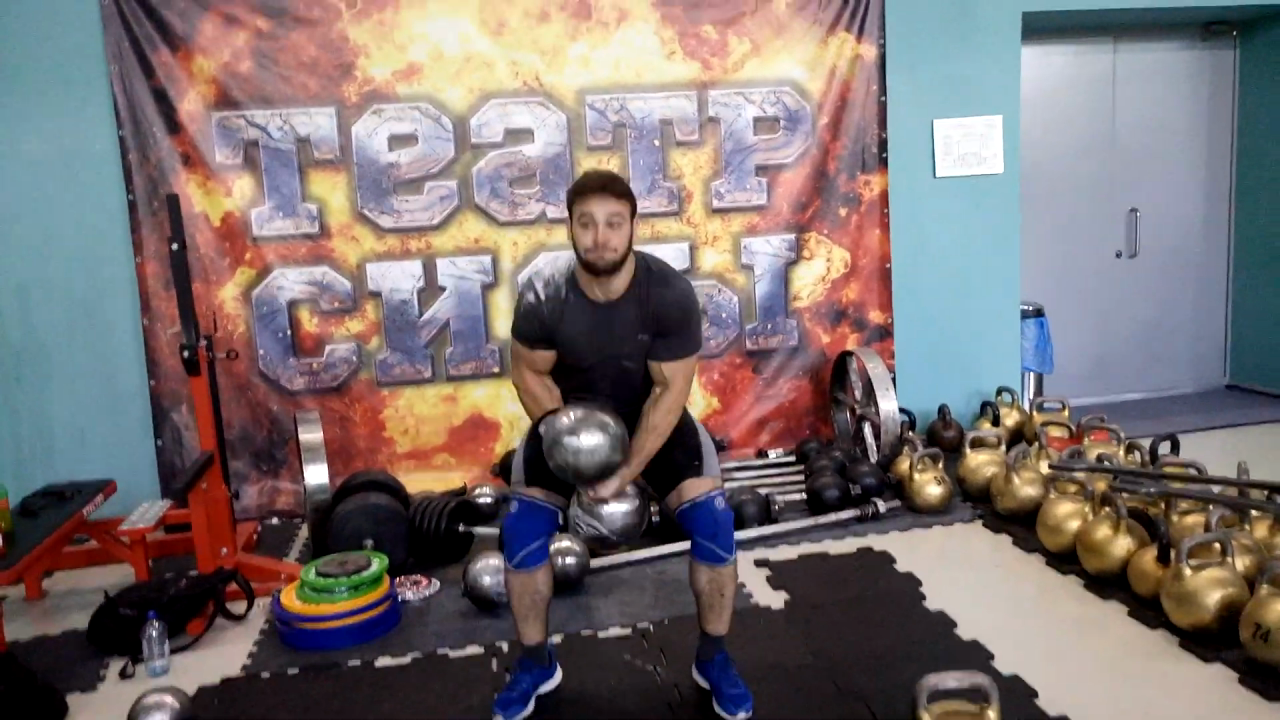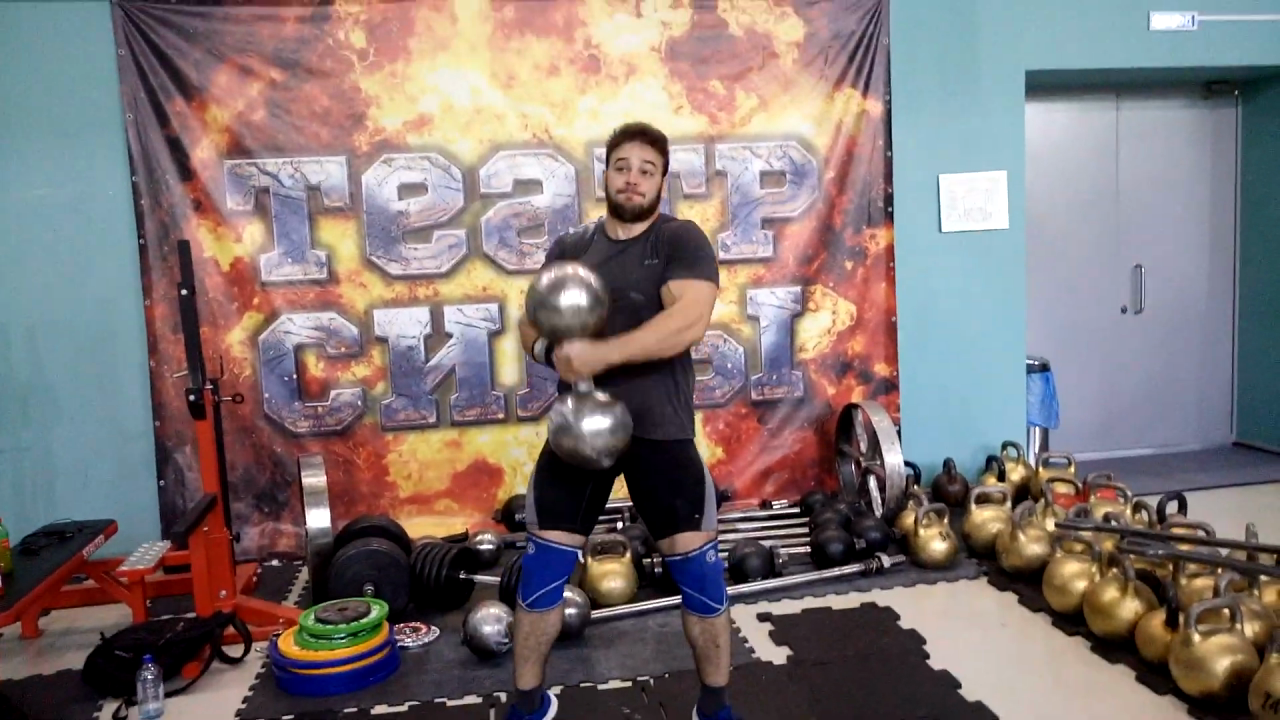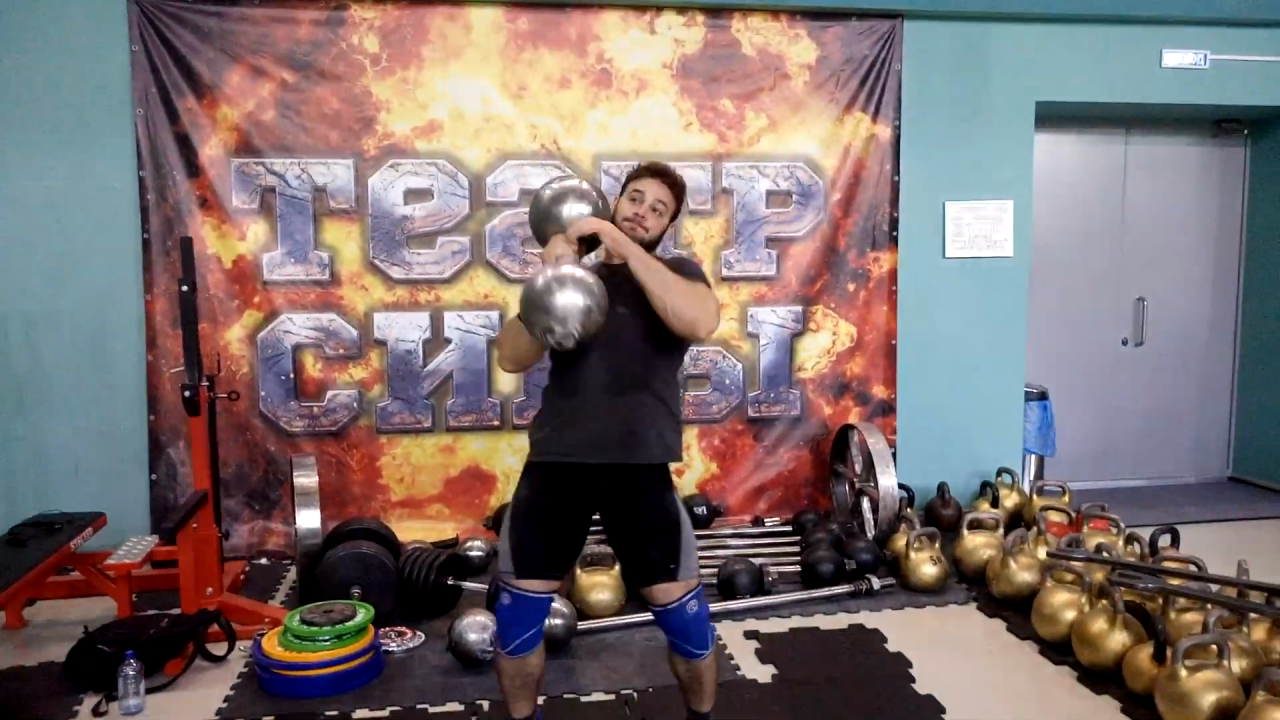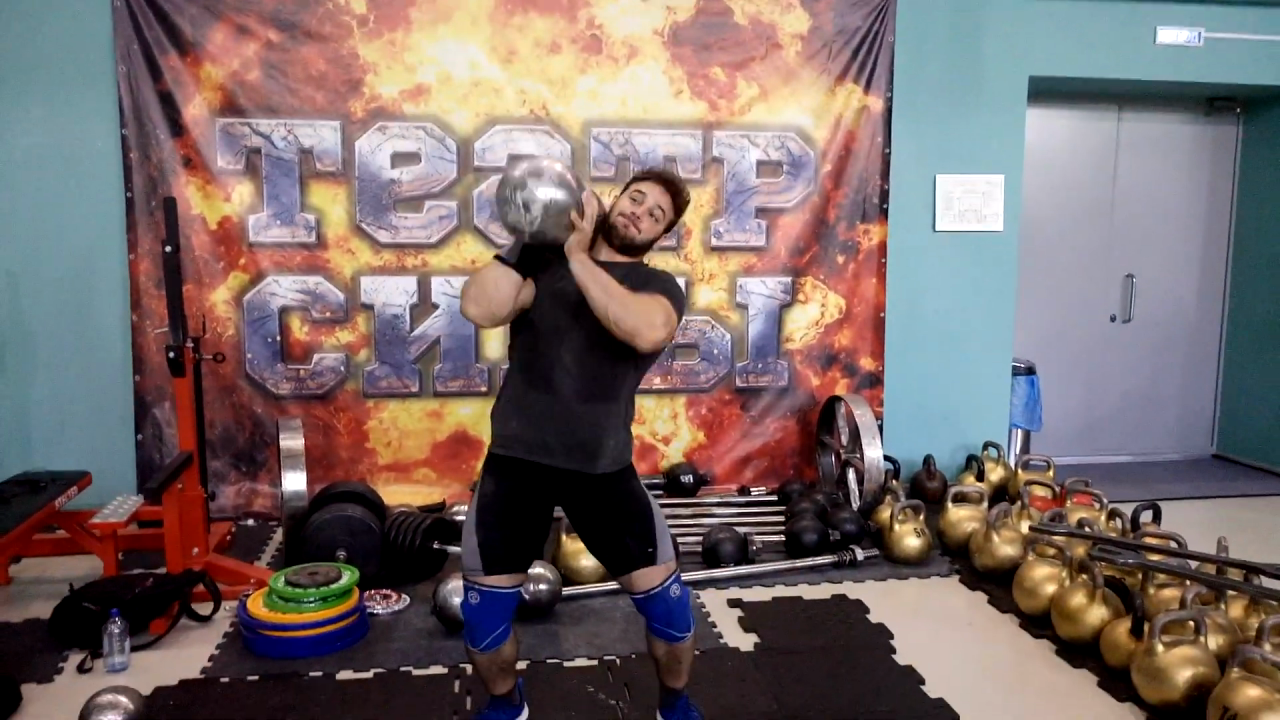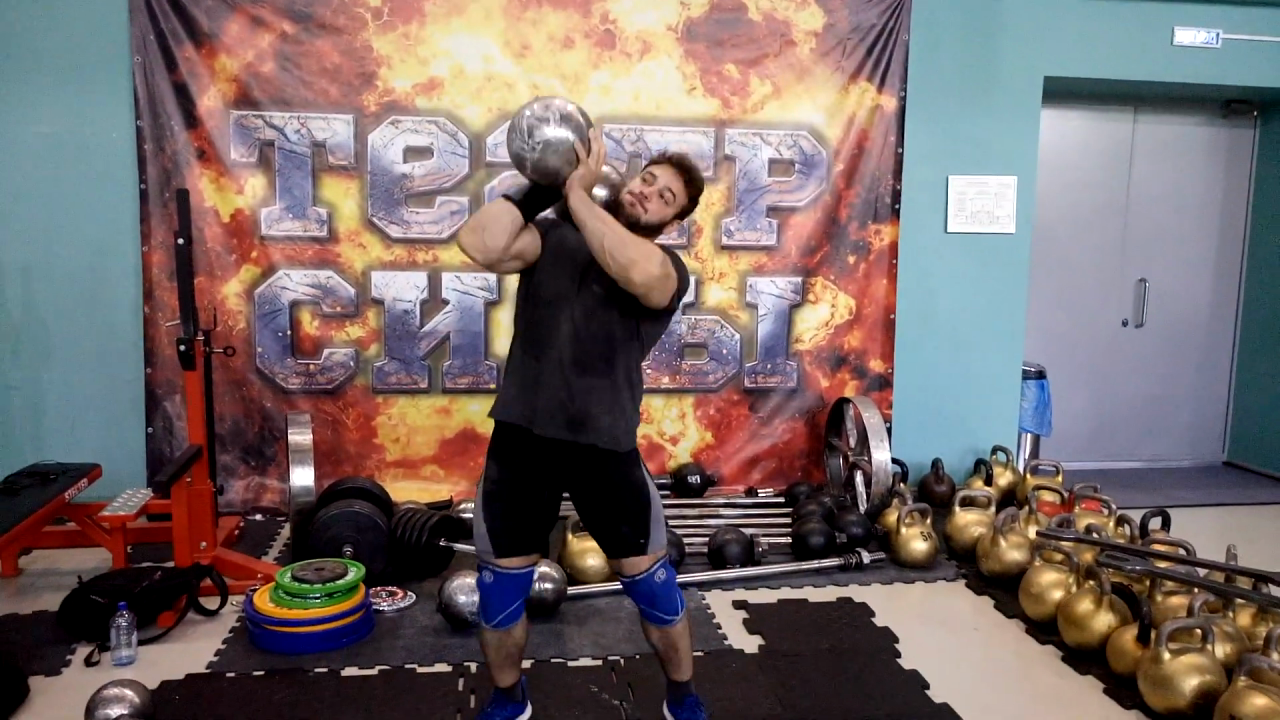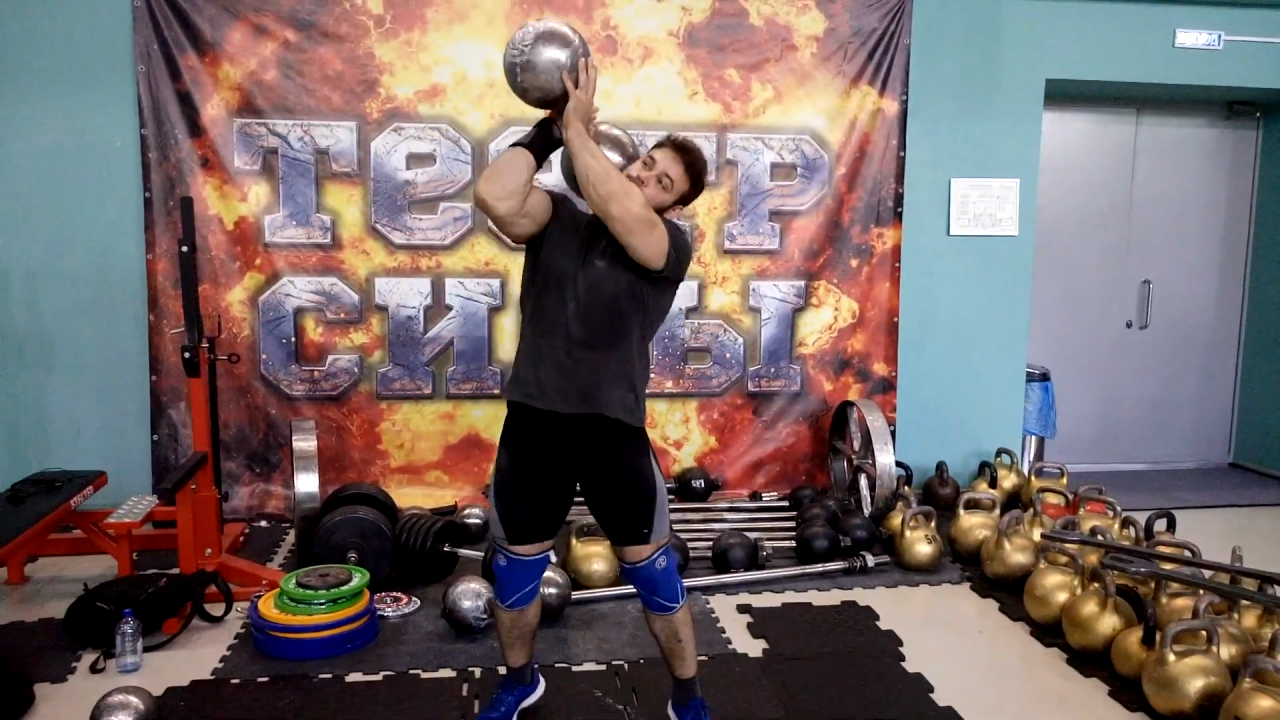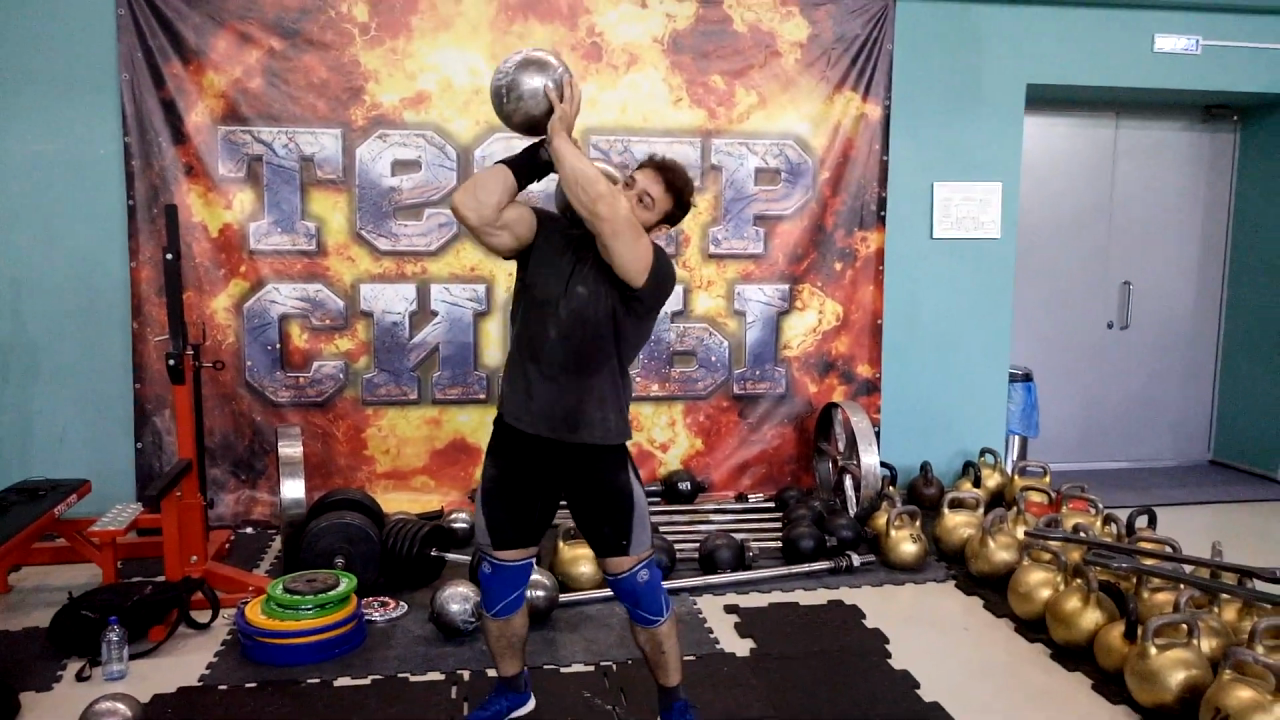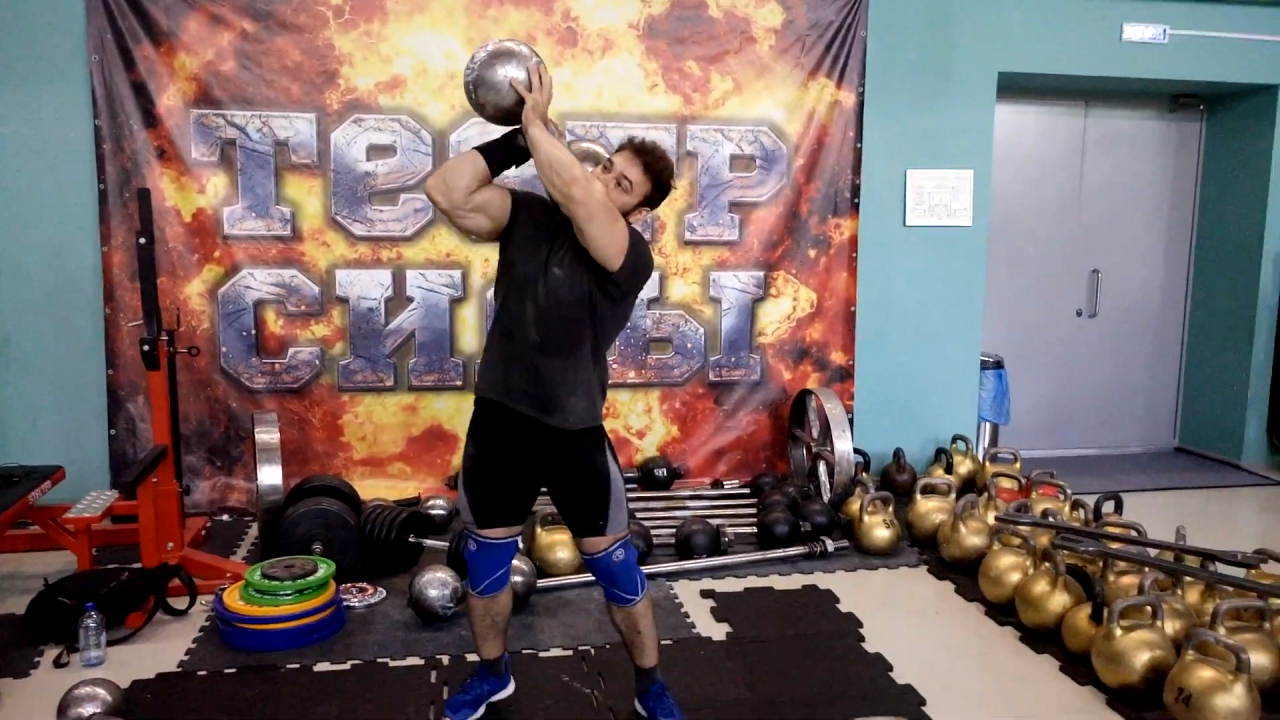
dt=0.2s
person 1, frame 1
left shoulder: (669, 294)
right shoulder: (542, 295)
left elbow: (671, 390)
right elbow: (528, 375)
left wrist: (628, 472)
left hip: (651, 421)
left knee: (709, 516)
right knee: (524, 522)
left ankle: (715, 659)
right ankle: (534, 663)
person 1, frame 2
left shoulder: (681, 240)
right shoulder: (569, 246)
left elbow: (688, 323)
right elbow: (531, 330)
left wrist: (602, 355)
right wrist: (554, 350)
left hip: (660, 427)
left knee: (696, 562)
right knee: (544, 562)
person 1, frame 3
left shoulder: (678, 274)
left elbow: (701, 321)
right elbow: (511, 357)
left wrist: (626, 248)
left hip: (640, 468)
right hip: (556, 461)
left knee: (683, 611)
right knee: (517, 610)
person 1, frame 4
left shoulder: (660, 290)
right shoulder: (541, 268)
left elbow: (644, 331)
right elbow: (478, 307)
left wrist: (578, 257)
right wrist: (533, 238)
left hip: (601, 465)
right hip: (517, 457)
left knee: (665, 600)
right knee: (483, 608)
person 1, frame 5
left shoulder: (669, 270)
right shoulder: (551, 238)
left elbow: (637, 272)
right elbow: (476, 244)
left wrist: (576, 189)
right wrist: (541, 187)
left hip: (604, 444)
right hip: (522, 435)
left knee: (651, 580)
right knee: (501, 586)
person 1, frame 6
left shoulder: (670, 248)
right shoulder: (556, 218)
left elbow: (620, 210)
right elbow: (494, 196)
left wrist: (576, 124)
right wrist: (547, 128)
left hip: (613, 430)
right hip: (533, 421)
left knee: (651, 570)
right knee: (516, 569)
person 1, frame 7
left shoulder: (653, 272)
right shoulder: (546, 234)
left elbow: (603, 212)
right elbow: (472, 208)
left wrist: (560, 134)
right wrist: (538, 152)
left hip: (595, 446)
right hip: (518, 437)
left knee: (636, 582)
right knee: (501, 579)
person 1, frame 8
left shoulder: (630, 255)
right shoulder: (527, 215)
left elbow: (576, 193)
right elbow: (445, 190)
left wrist: (536, 121)
right wrist: (515, 140)
left hip: (573, 427)
right hip: (499, 415)
left knee: (612, 560)
right knee: (486, 558)
